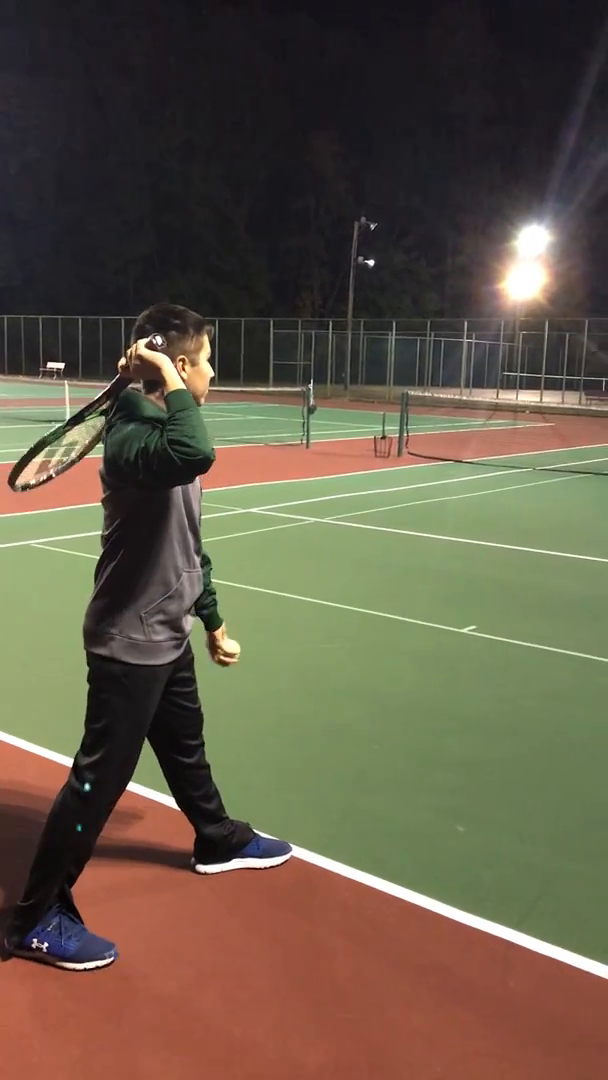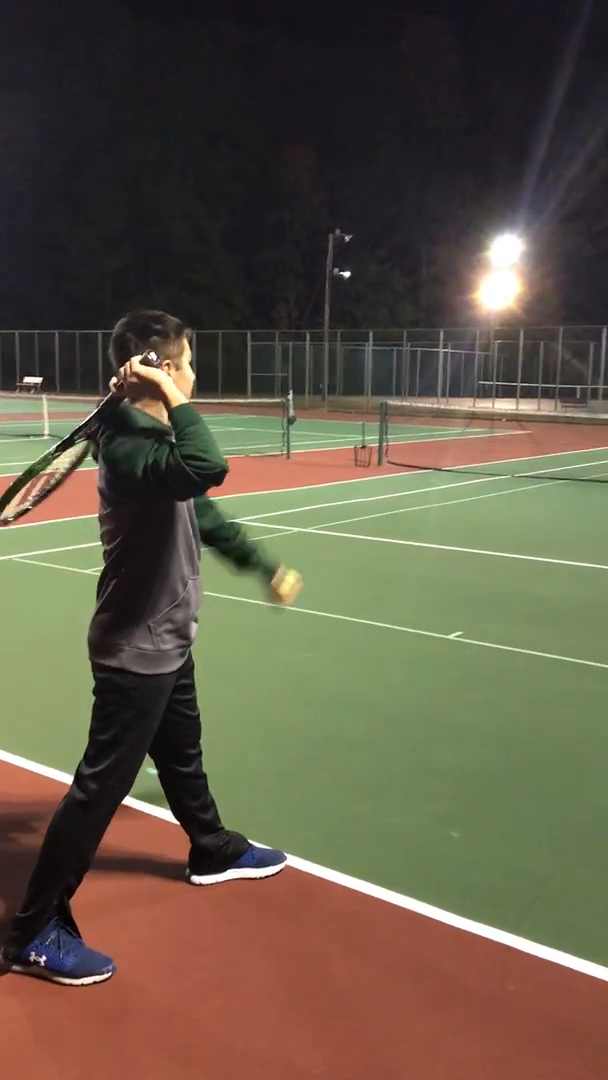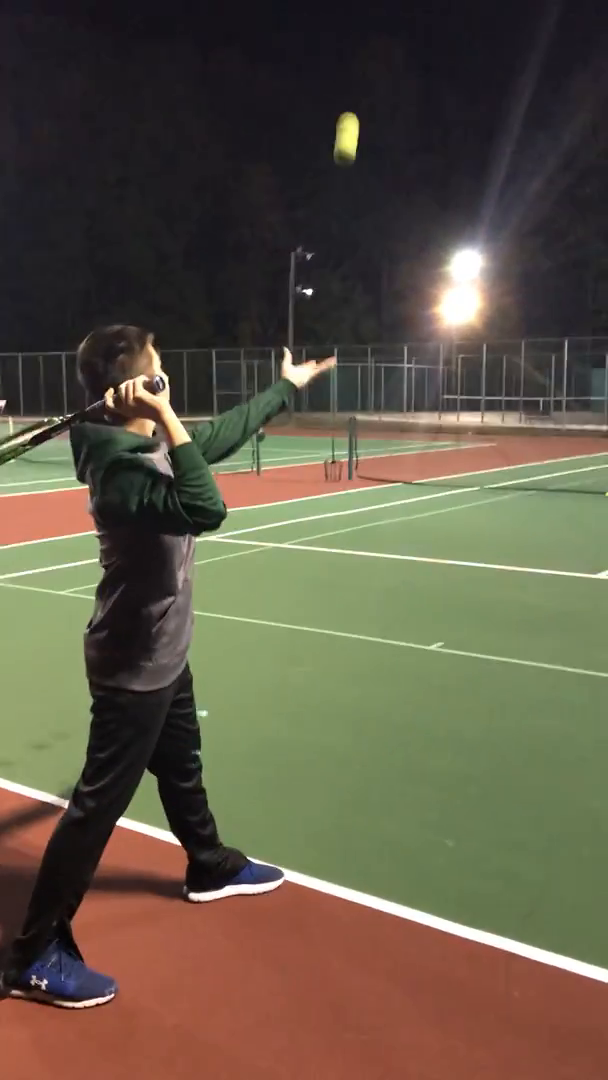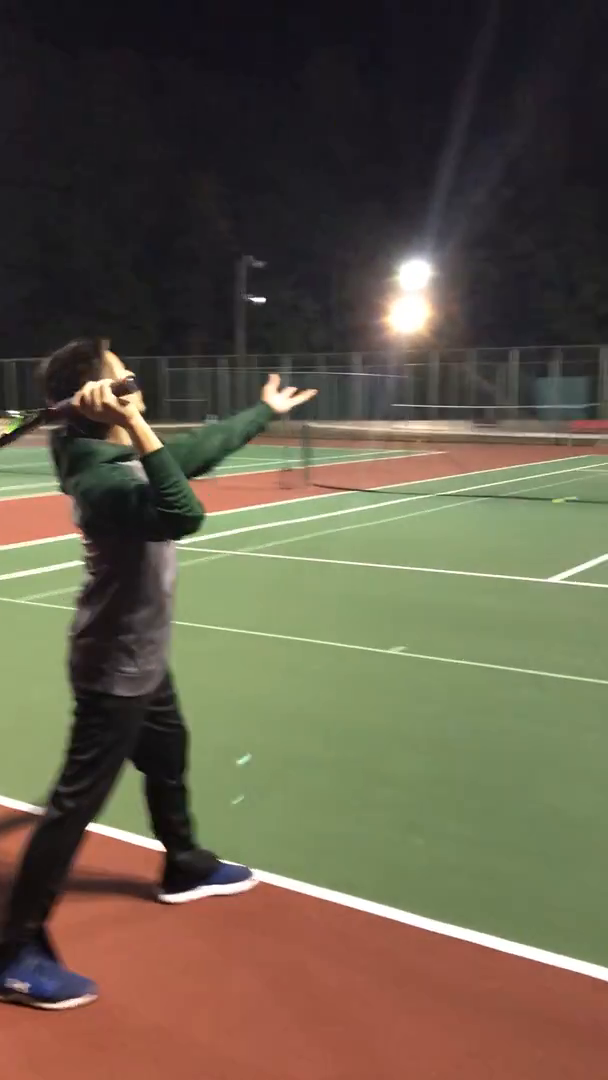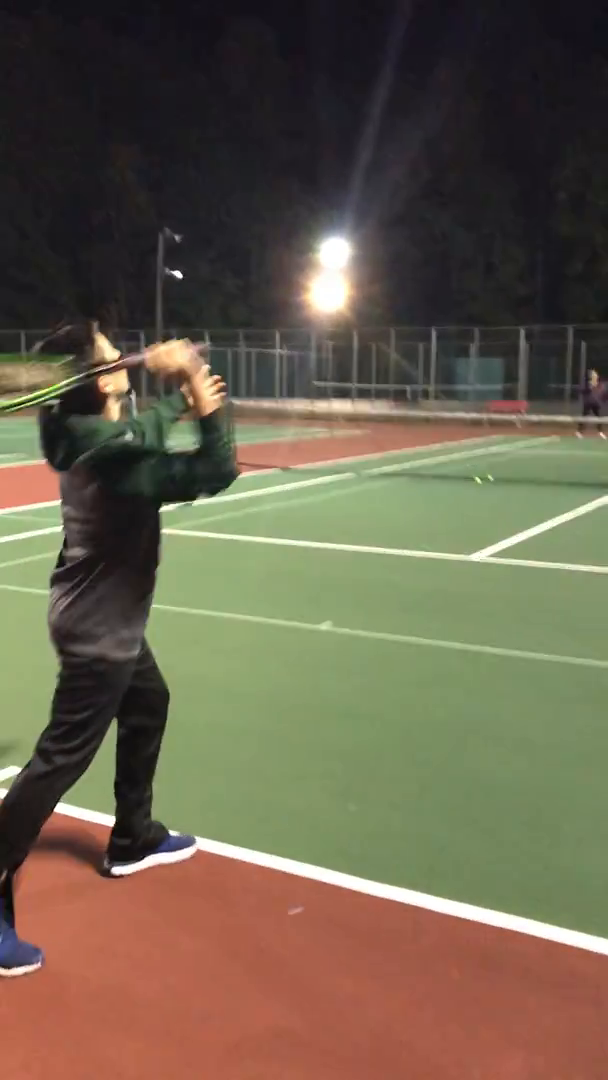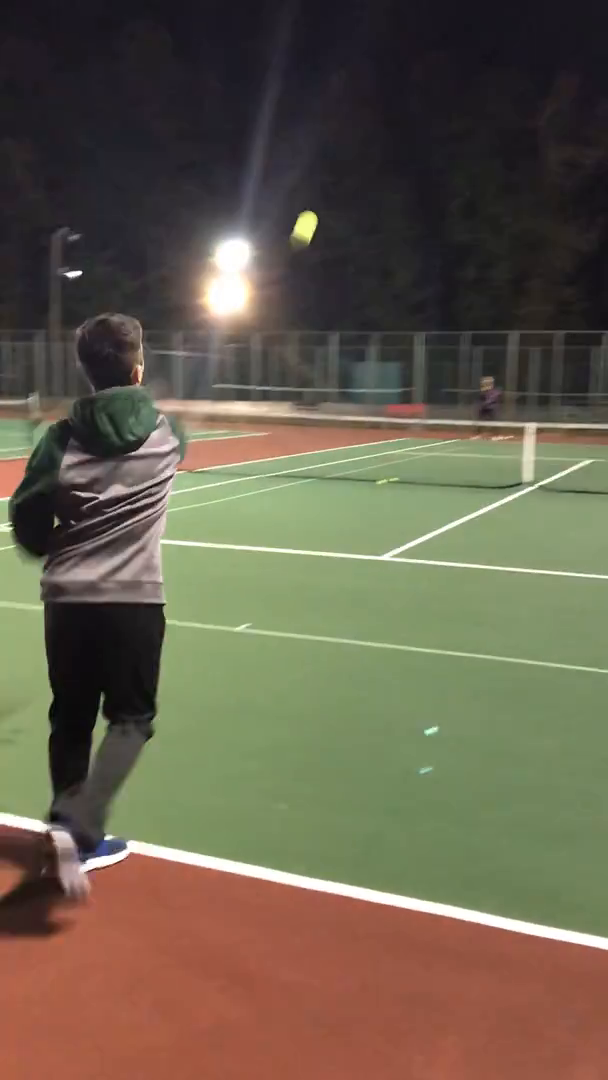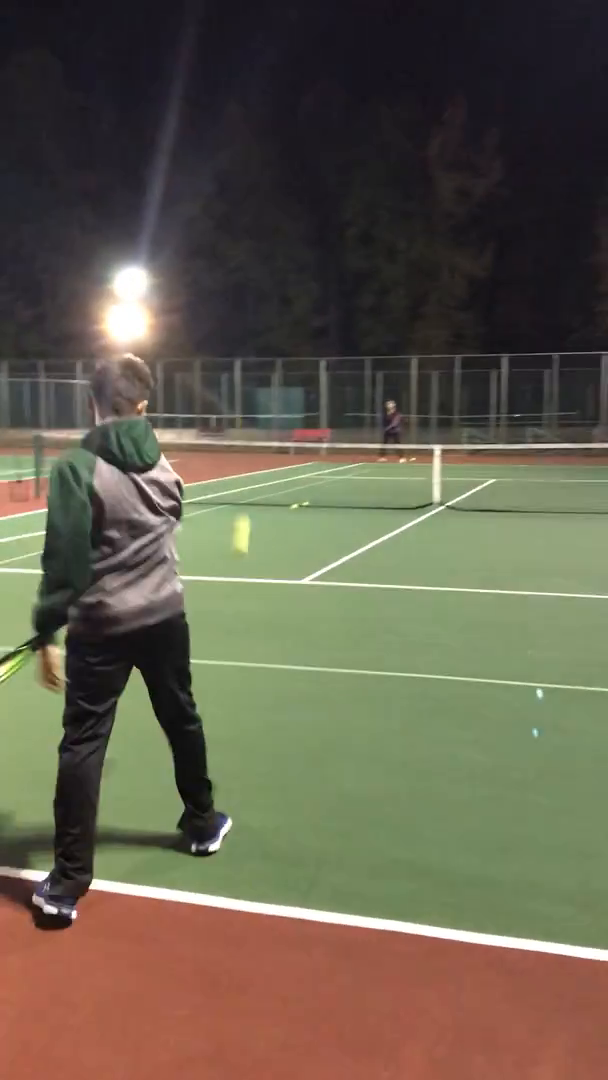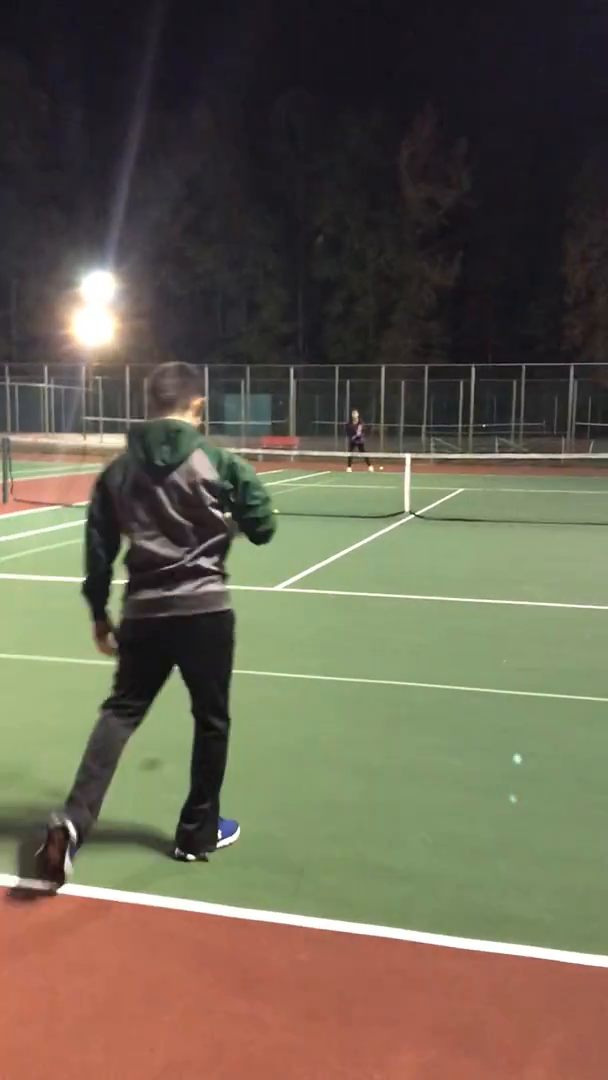
dt=0.3s
person 1, frame 1
left shoulder: (165, 430)
right shoulder: (131, 436)
right elbow: (197, 453)
left wrist: (212, 620)
right wrist: (170, 384)
left hip: (168, 633)
right hip: (129, 641)
left knee: (186, 744)
right knee: (100, 775)
left ankle: (219, 841)
person 1, frame 2
left shoulder: (158, 439)
right shoulder: (129, 449)
left elbow: (204, 519)
right elbow: (209, 468)
left wrist: (263, 566)
right wrist: (171, 396)
left hip: (166, 640)
right hip: (134, 649)
left knee: (182, 753)
right knee: (101, 786)
left ankle: (213, 851)
person 1, frame 3
left shoulder: (150, 445)
right shoulder: (120, 471)
left elbow: (222, 433)
right elbow: (205, 510)
left wrist: (285, 387)
right wrist: (165, 417)
left hip: (161, 653)
right hip: (131, 665)
left knee: (181, 762)
right knee: (101, 801)
left ankle: (212, 866)
person 1, frame 4
left shoulder: (123, 455)
right shoulder: (102, 482)
left elbow: (199, 447)
right elbow: (183, 515)
left wrist: (263, 412)
right wrist: (137, 425)
left hip: (140, 656)
right hip: (114, 667)
left knee: (168, 756)
right knee: (78, 801)
left ankle: (185, 867)
person 1, frame 5
left shoulder: (85, 439)
right shoulder: (116, 459)
left elbow: (143, 448)
right elbow: (215, 472)
left wrist: (186, 396)
right wrist: (201, 391)
left hip: (97, 619)
right hip: (100, 630)
left knee: (148, 707)
right knee: (58, 759)
left ankle: (134, 836)
person 1, frame 6
left shoulder: (61, 436)
right shoulder: (163, 433)
left elbow: (25, 526)
left hip: (67, 595)
right hip: (134, 598)
left knee: (71, 717)
right knee: (132, 719)
left ankle: (72, 837)
right ankle: (74, 821)
person 1, frame 7
left shoulder: (77, 469)
right shoulder: (165, 466)
left elbow: (63, 563)
left wrist: (49, 638)
left hip: (102, 626)
right hip: (164, 615)
left knee: (82, 743)
right knee: (182, 721)
left ankle: (70, 881)
right ankle: (203, 824)
person 1, frame 8
left shoulder: (118, 472)
right shoulder: (221, 464)
left elbow: (99, 552)
right elbow: (262, 528)
left wrist: (100, 616)
right wrist: (222, 518)
left hip: (145, 612)
right hip: (205, 609)
left knee: (119, 712)
right knee: (211, 720)
left ankle: (74, 819)
right ankle: (199, 832)
